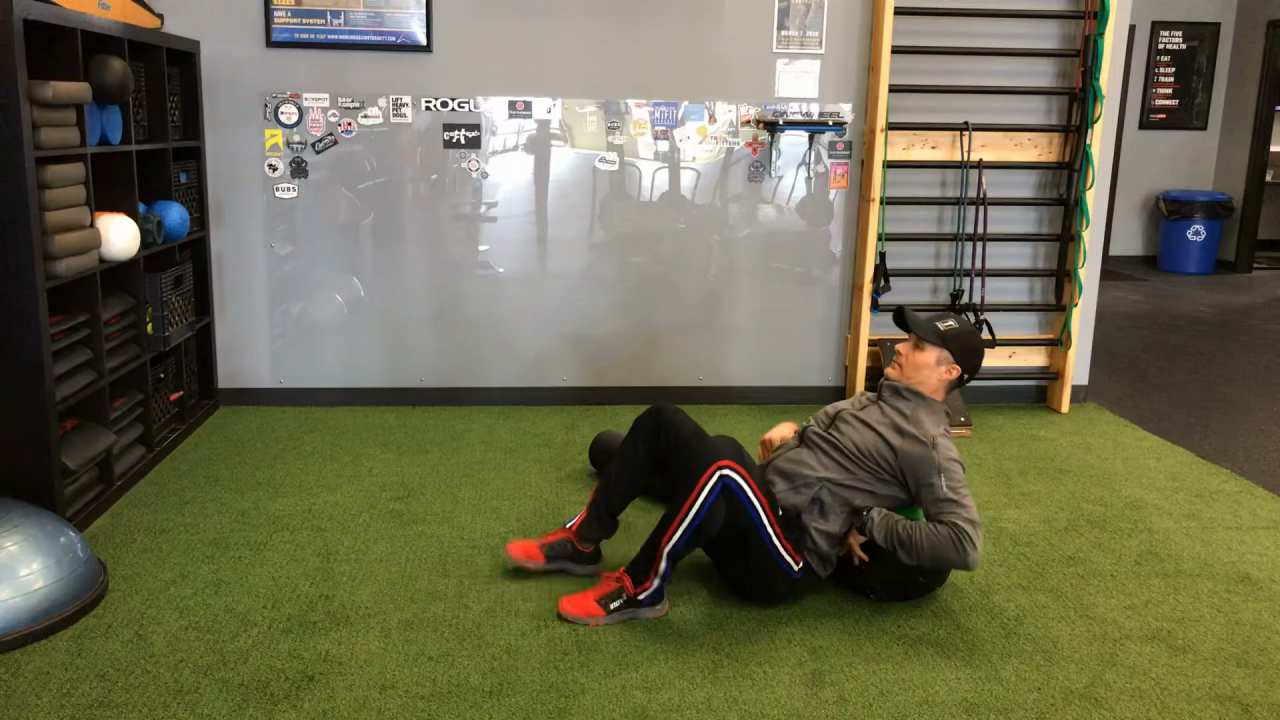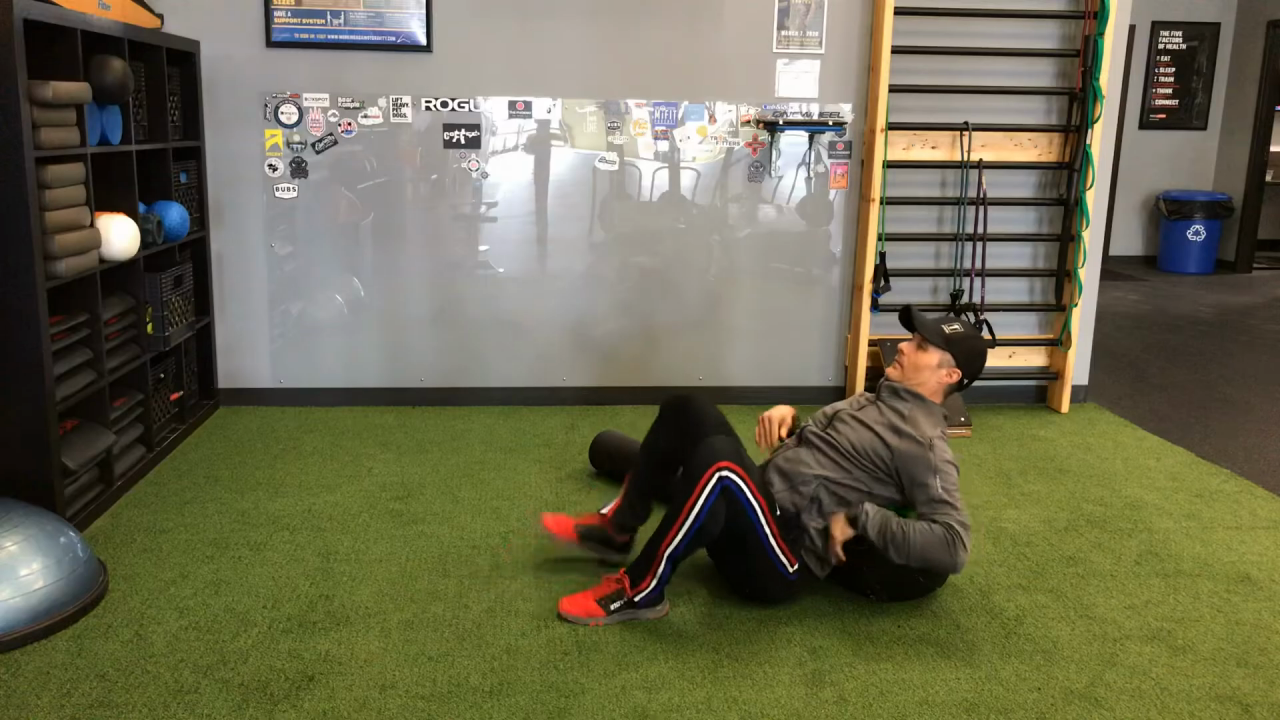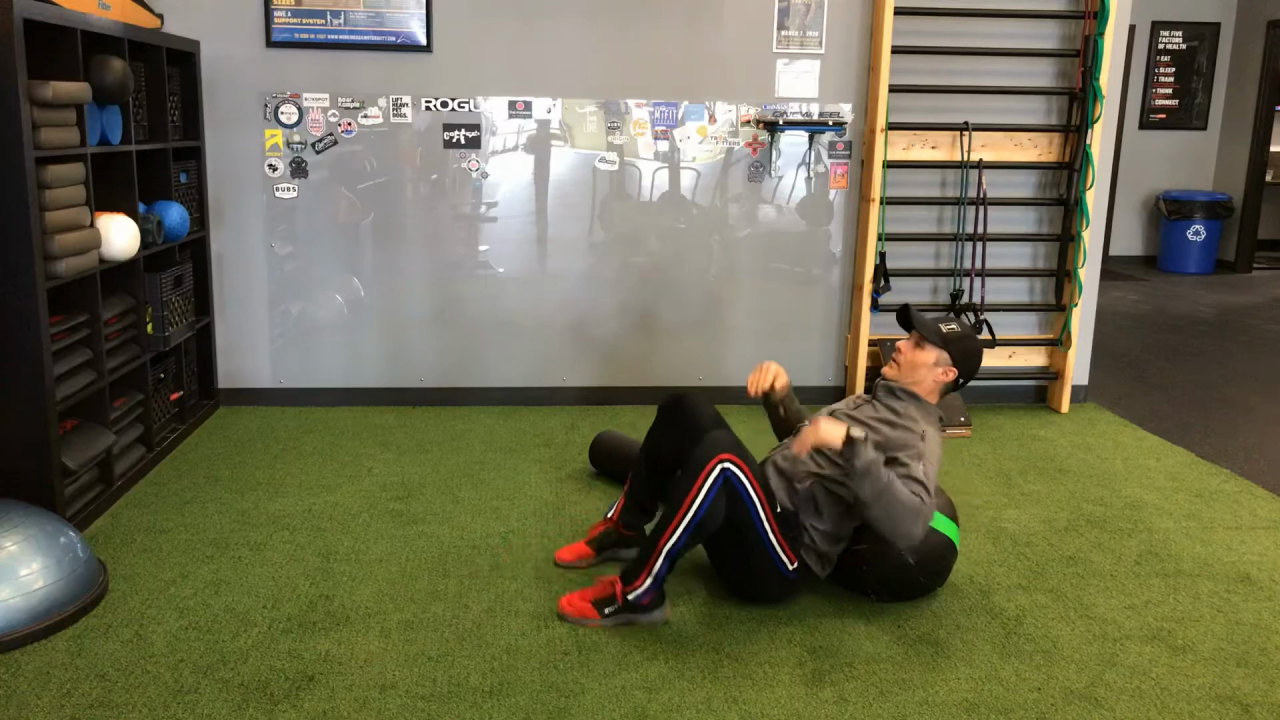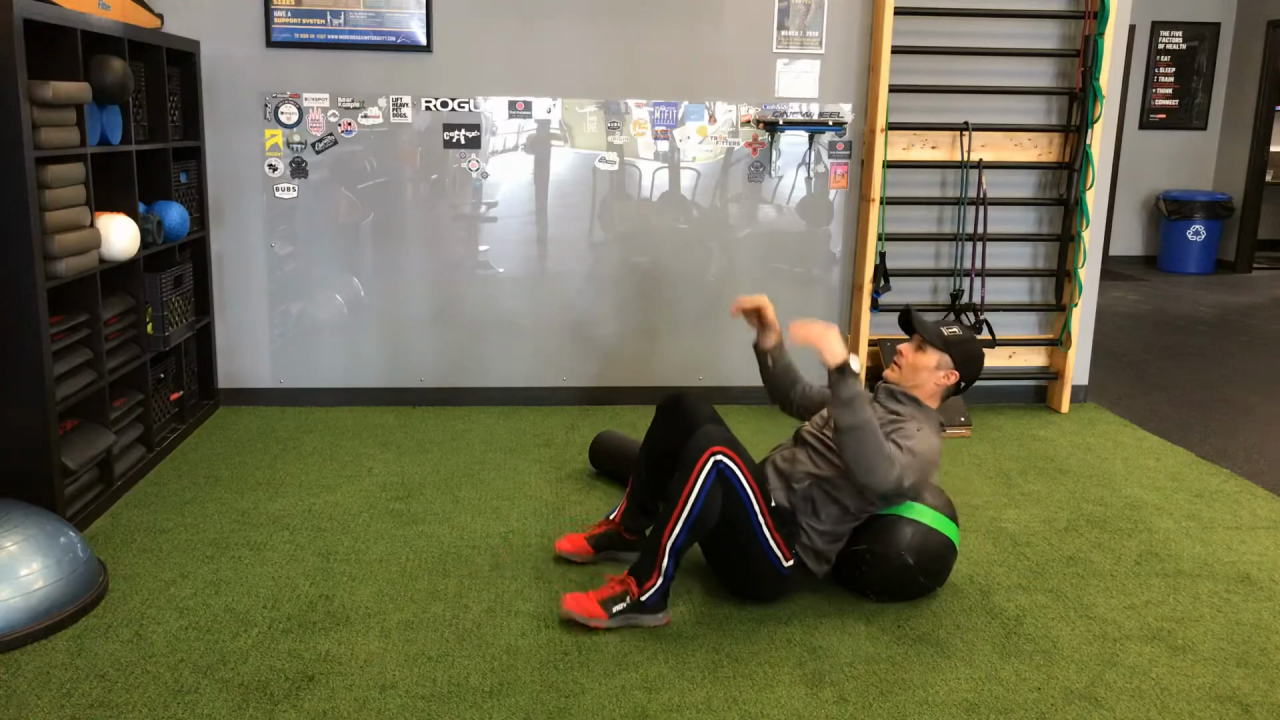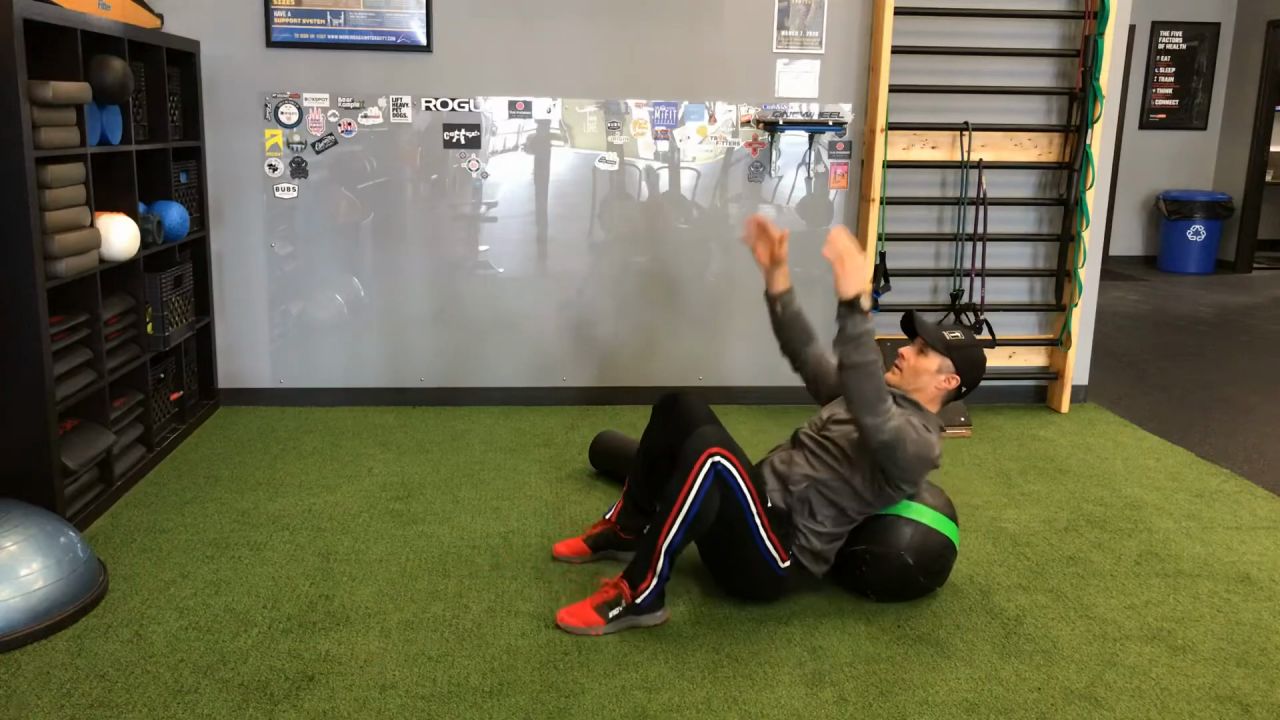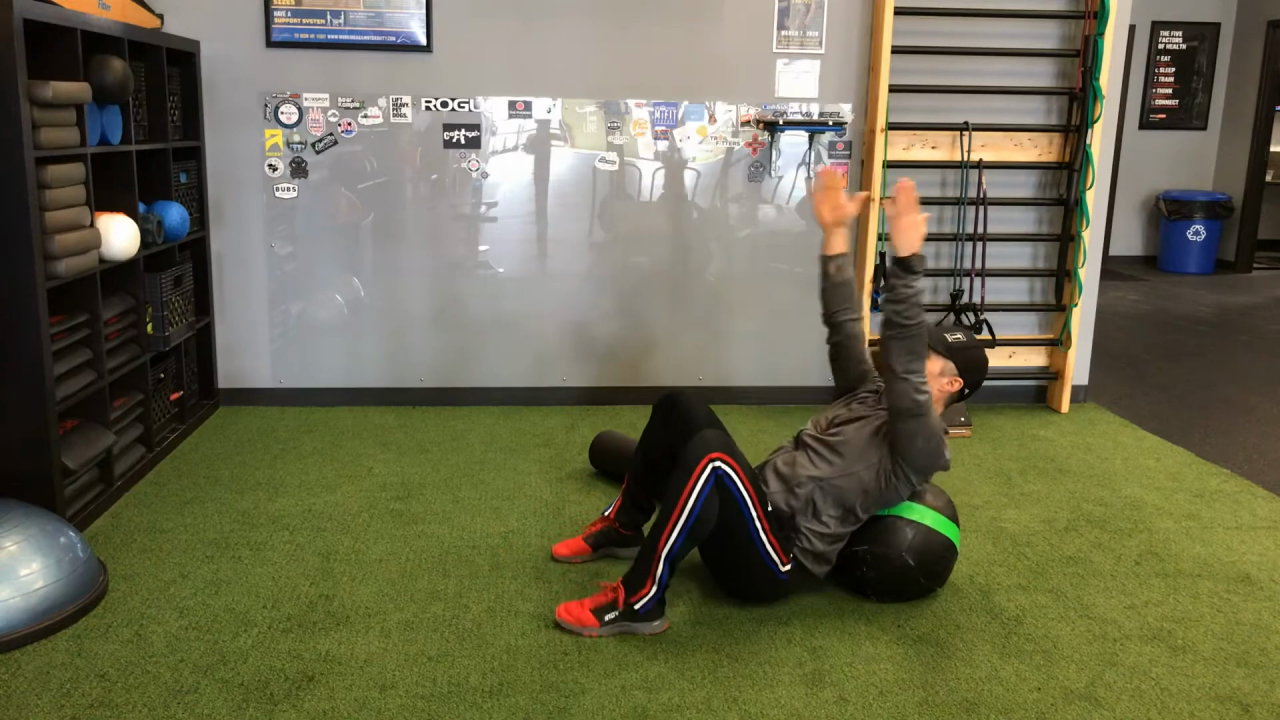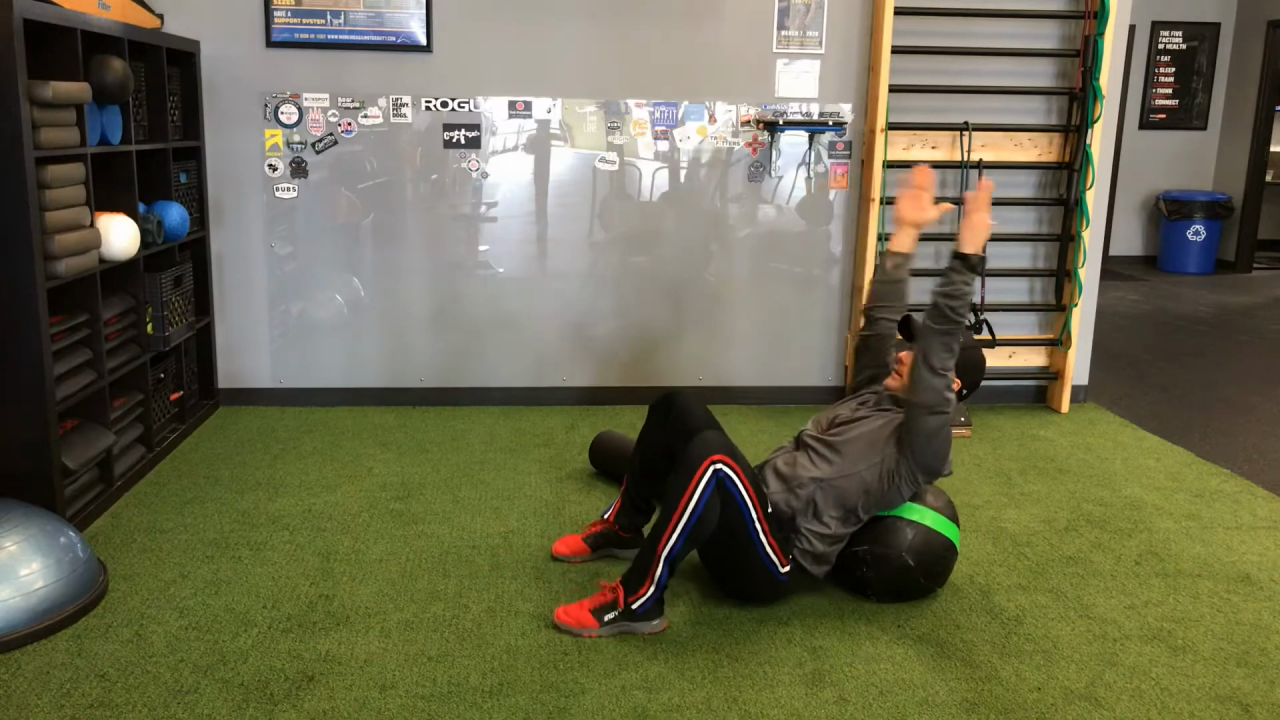
dt=0.2s
person 1, frame 1
left shoulder: (927, 445)
right shoulder: (879, 400)
left elbow: (963, 545)
left wrist: (869, 524)
right wrist: (792, 432)
left hip: (779, 559)
right hip: (751, 510)
left knee: (719, 454)
right knee: (661, 423)
left ankle: (639, 589)
right ankle: (581, 543)
person 1, frame 2
left shoulder: (924, 446)
right shoulder: (879, 401)
left elbow: (952, 549)
left wrist: (861, 518)
right wrist: (787, 416)
left hip: (776, 558)
right hip: (751, 510)
left knee: (718, 456)
right knee: (687, 410)
left ankle: (640, 590)
right ankle: (616, 529)
person 1, frame 3
left shoulder: (918, 439)
right shoulder: (876, 399)
left elbow: (906, 523)
right elbow: (796, 433)
left wrist: (851, 441)
right wrist: (779, 391)
left hip: (775, 558)
right hip: (750, 511)
left knee: (719, 451)
right knee: (685, 408)
left ankle: (636, 593)
right ankle: (625, 530)
person 1, frame 4
left shoulder: (919, 443)
right shoulder: (880, 400)
left elbow: (875, 474)
right elbow: (793, 398)
left wrist: (844, 367)
right wrist: (768, 336)
left hip: (778, 553)
right hip: (754, 505)
left knee: (712, 446)
right knee: (683, 408)
left ankle: (644, 594)
right ankle: (627, 531)
person 1, frame 5
left shoulder: (914, 447)
right shoulder: (857, 398)
left elbow: (873, 424)
right elbow: (804, 354)
left wrist: (854, 303)
right wrist: (776, 275)
left hip: (771, 558)
right hip: (752, 512)
left knee: (709, 448)
right knee: (680, 409)
left ankle: (639, 595)
right ankle: (624, 532)
person 1, frame 6
left shoulder: (917, 445)
right shoulder: (869, 395)
left elbow: (908, 366)
right elbow: (842, 325)
left wrist: (907, 259)
right wrist: (836, 235)
left hip: (769, 560)
right hip: (750, 511)
left knee: (708, 453)
right knee: (679, 408)
left ankle: (638, 603)
right ankle: (622, 529)
person 1, frame 7
left shoulder: (921, 444)
right shoulder: (875, 395)
left elbow: (938, 357)
right elbow: (878, 318)
left wrist: (965, 257)
right wrist: (905, 234)
left hip: (767, 561)
right hip: (746, 511)
left knee: (709, 456)
right knee: (675, 408)
left ankle: (637, 605)
right ankle: (621, 530)
